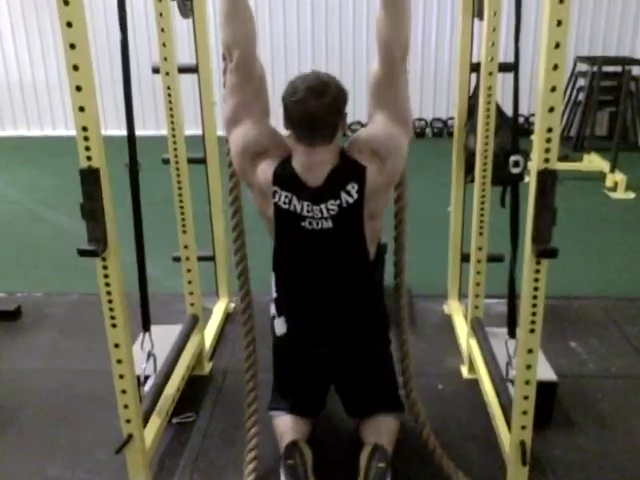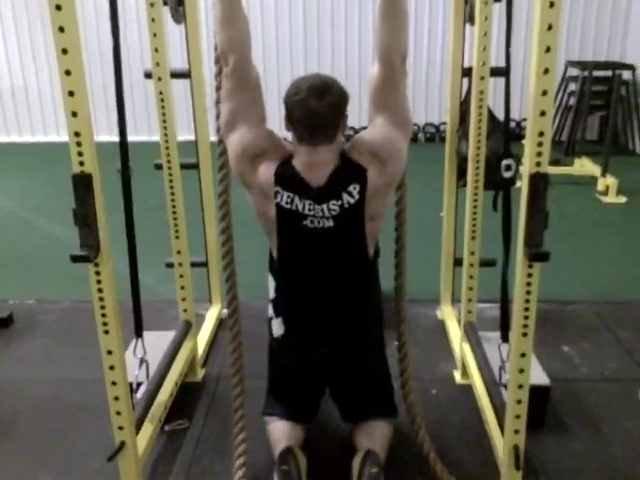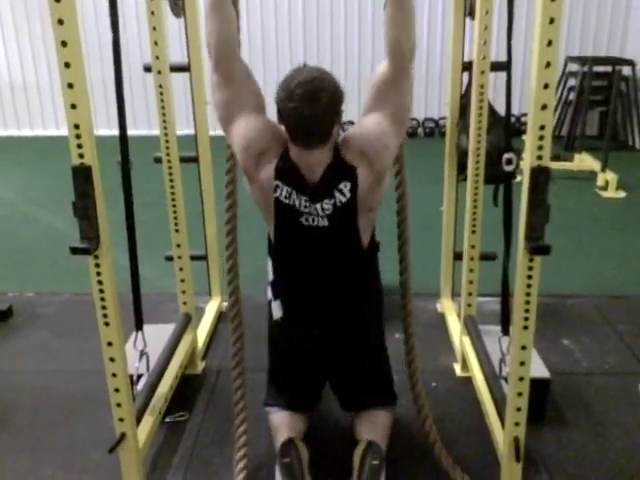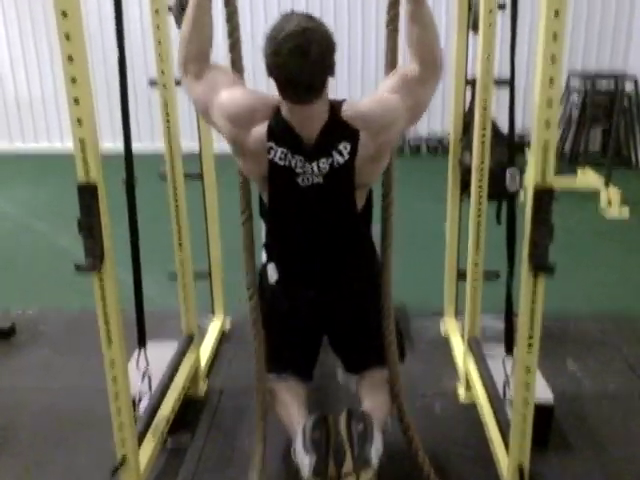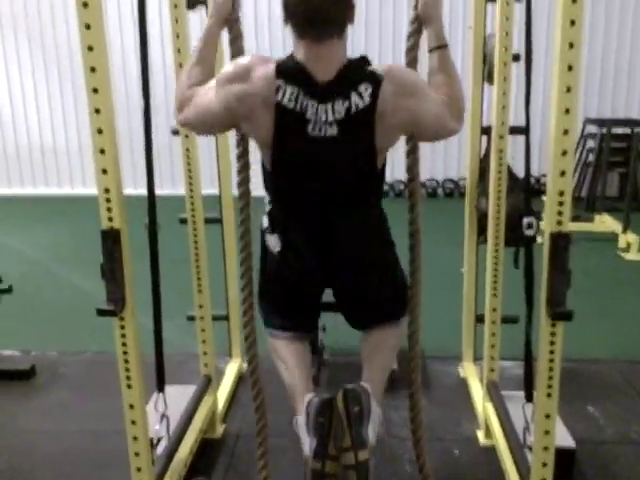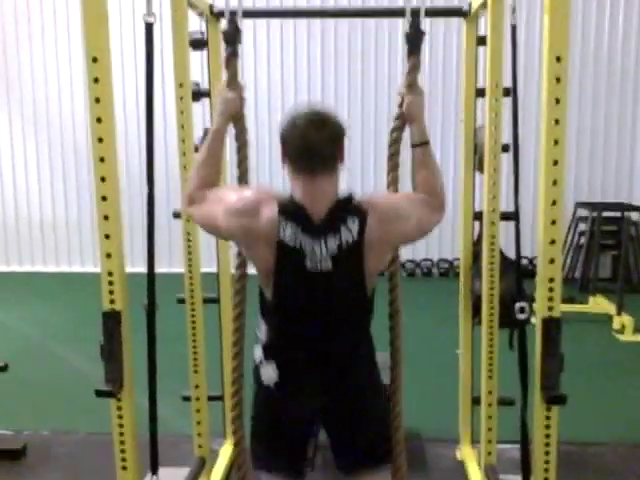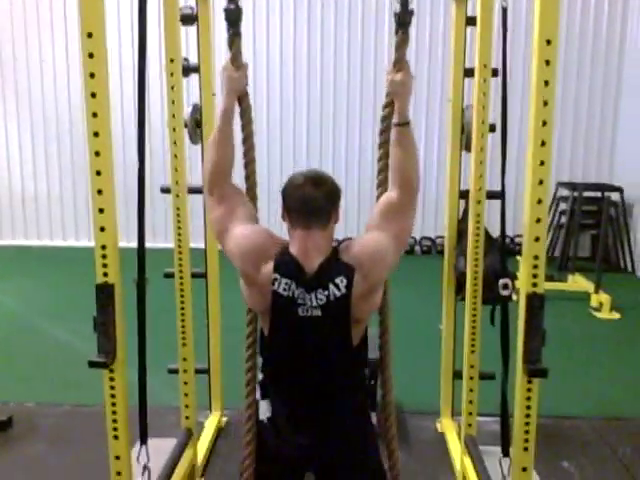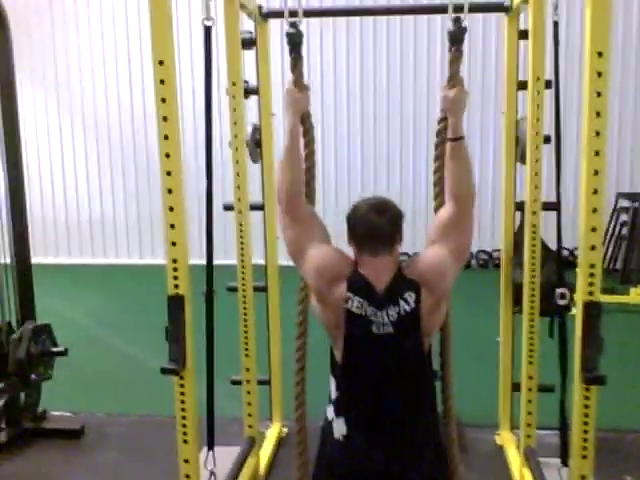
dt=0.4s
person 1, frame 1
left shoulder: (263, 170)
right shoulder: (373, 169)
left elbow: (240, 60)
right elbow: (392, 60)
left hip: (295, 330)
right hip: (362, 331)
left knee: (290, 407)
right knee: (380, 408)
person 1, frame 2
left shoulder: (262, 172)
right shoulder: (374, 170)
left elbow: (235, 64)
right elbow: (391, 64)
left hip: (292, 332)
right hip: (358, 331)
left knee: (284, 413)
right knee: (374, 414)
person 1, frame 3
left shoulder: (261, 160)
right shoulder: (367, 160)
left elbow: (225, 62)
right elbow: (398, 62)
left hip: (291, 318)
right hip: (357, 317)
left knee: (285, 402)
right knee: (374, 401)
person 1, frame 4
left shoulder: (247, 126)
right shoulder: (369, 127)
left elbow: (194, 68)
right elbow: (427, 69)
left hip: (285, 279)
right hip: (354, 279)
left knee: (285, 373)
right knee: (374, 367)
left ankle: (303, 432)
right ankle: (368, 424)
person 1, frame 5
left shoulder: (251, 83)
right shoulder: (394, 89)
left elbow: (185, 108)
right elbow: (452, 118)
left hip: (290, 242)
right hip: (363, 243)
left knee: (286, 327)
right knee: (386, 318)
left ankle: (307, 407)
right ankle: (368, 397)
person 1, frame 6
left shoulder: (258, 216)
right shoulder: (377, 221)
left elbow: (195, 198)
right elbow: (434, 205)
left wrist: (222, 120)
right wrist: (418, 127)
left hip: (283, 378)
right hip: (351, 378)
person 1, frame 7
left shoulder: (260, 266)
right shoulder: (364, 269)
left elbow: (217, 186)
right elbow: (404, 191)
left wrist: (228, 100)
right wrist: (401, 108)
left hip: (280, 423)
right hip: (344, 422)
person 1, frame 8
left shoulder: (331, 285)
right shoulder: (428, 285)
left elbow: (290, 203)
right elbow: (461, 204)
left wrist: (294, 121)
right wrist: (455, 123)
left hip: (349, 436)
right hip: (415, 435)
